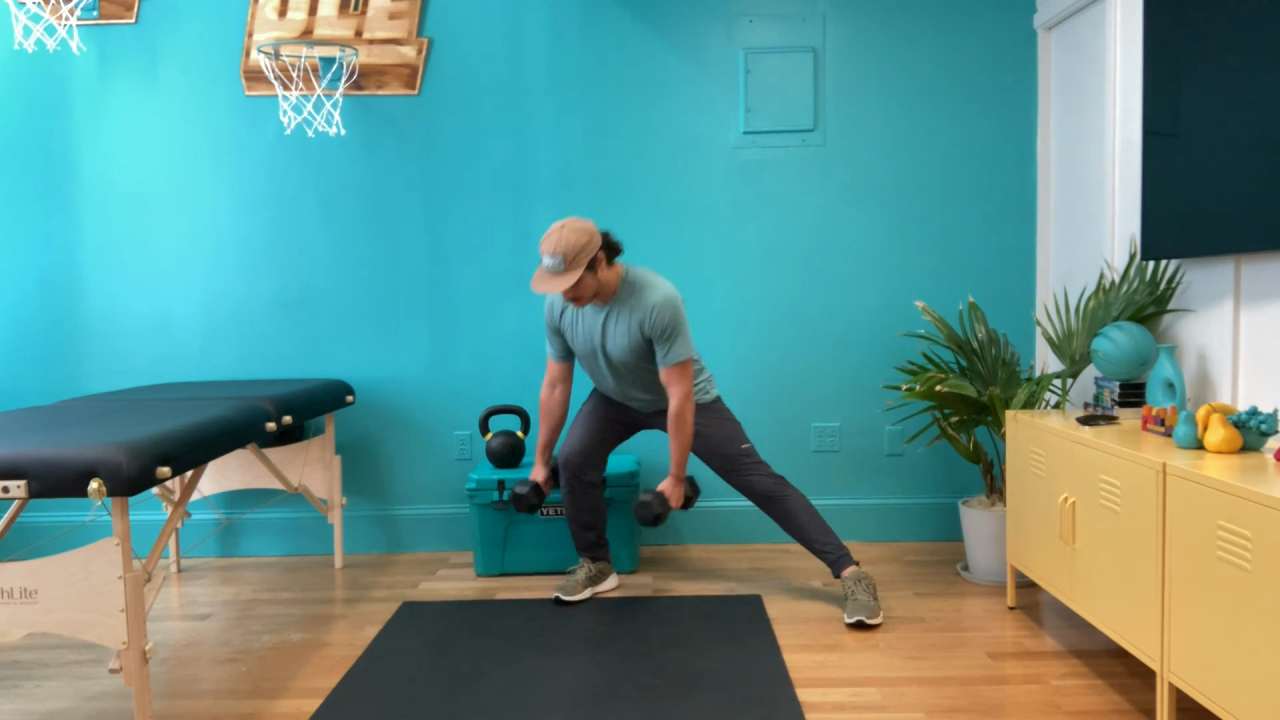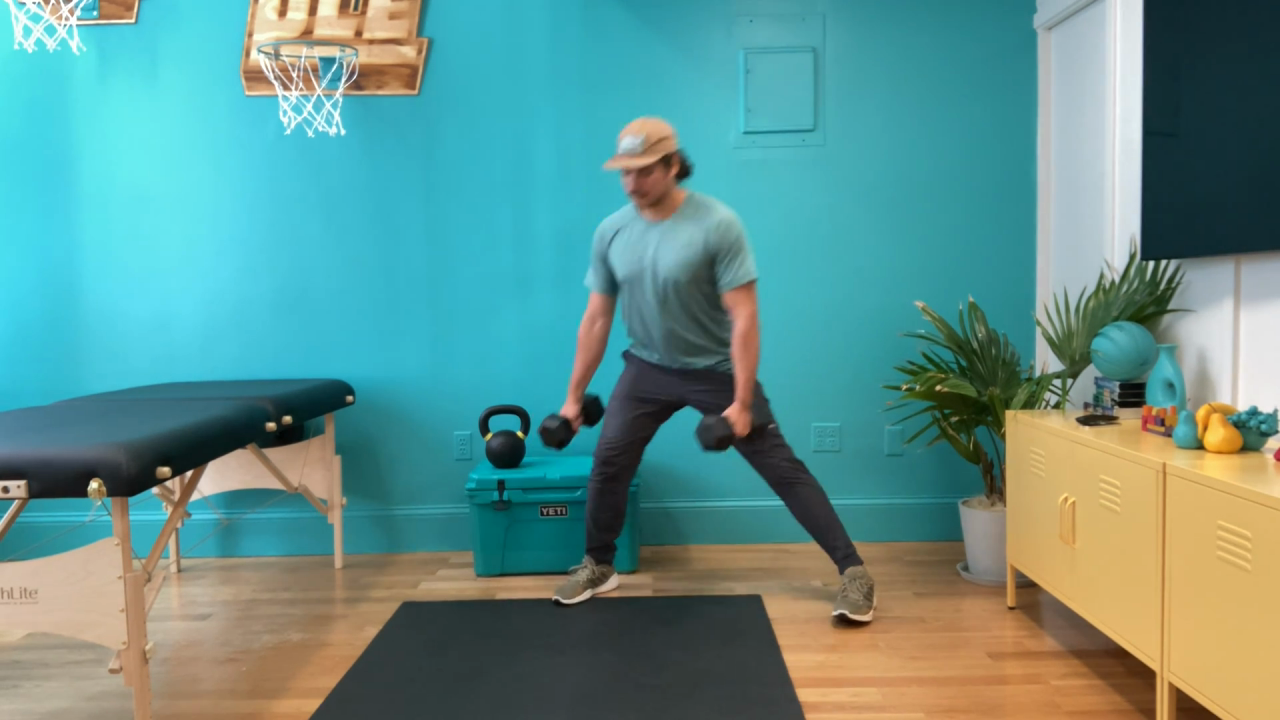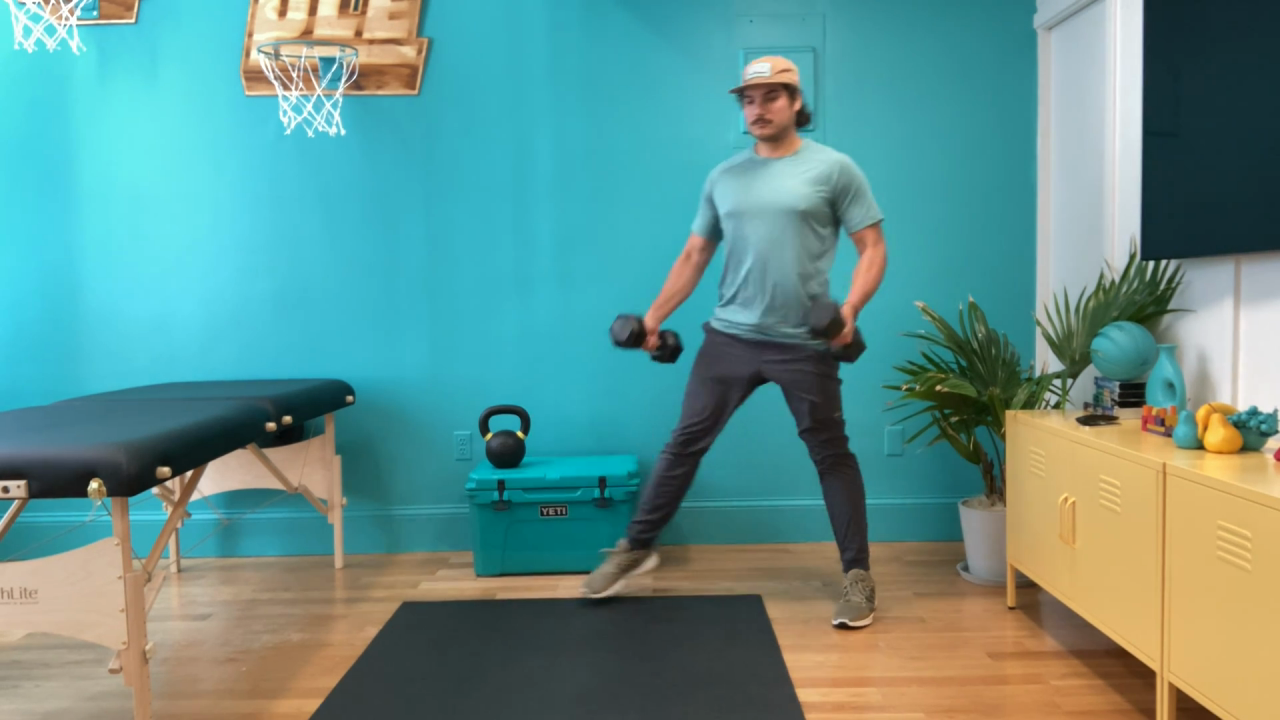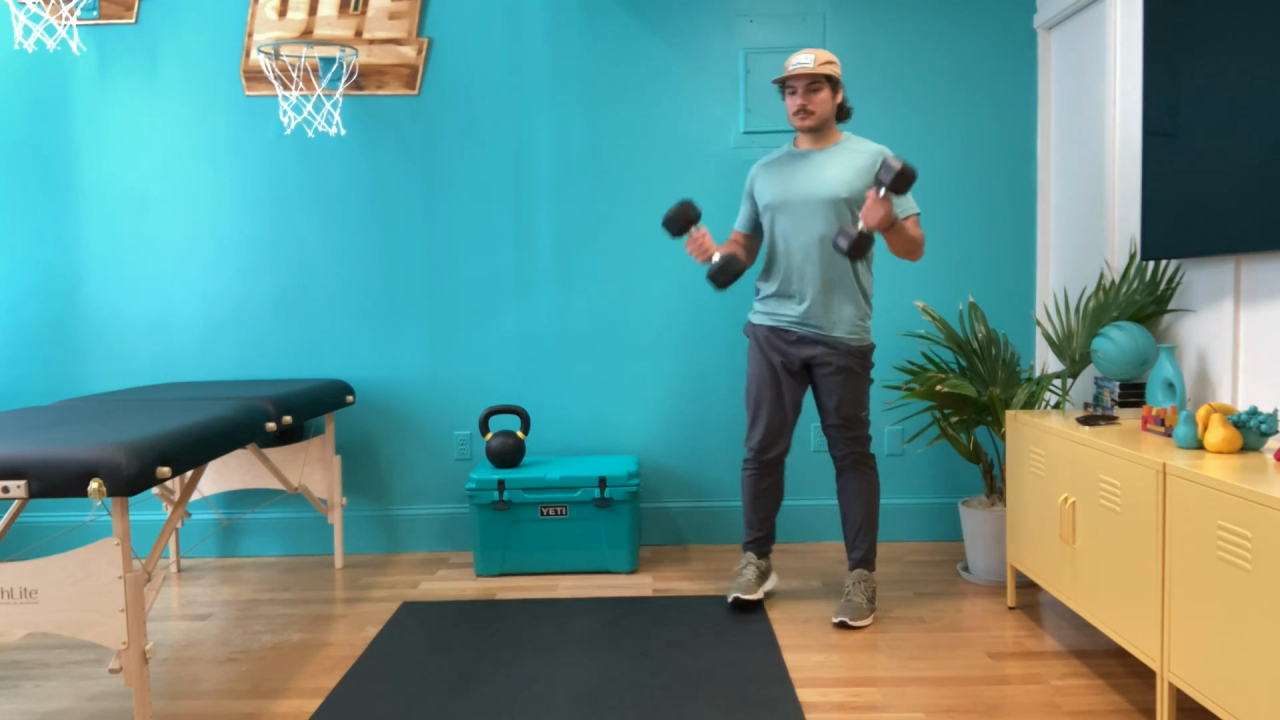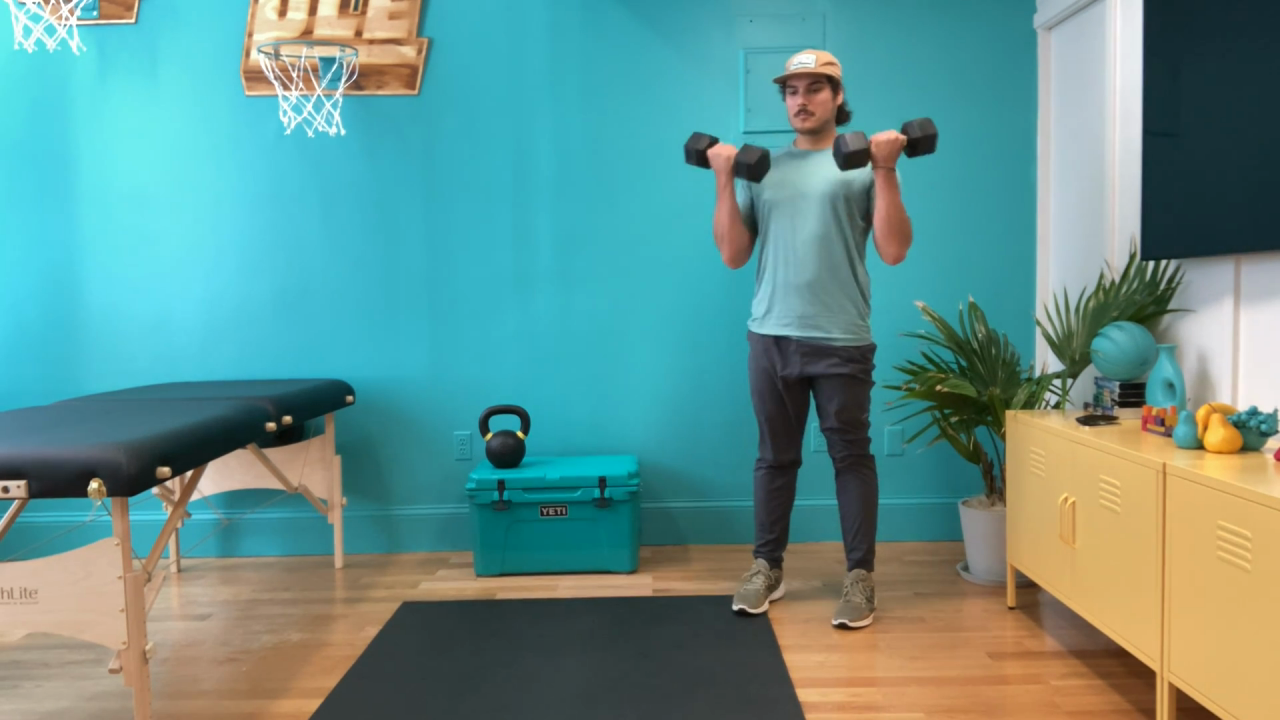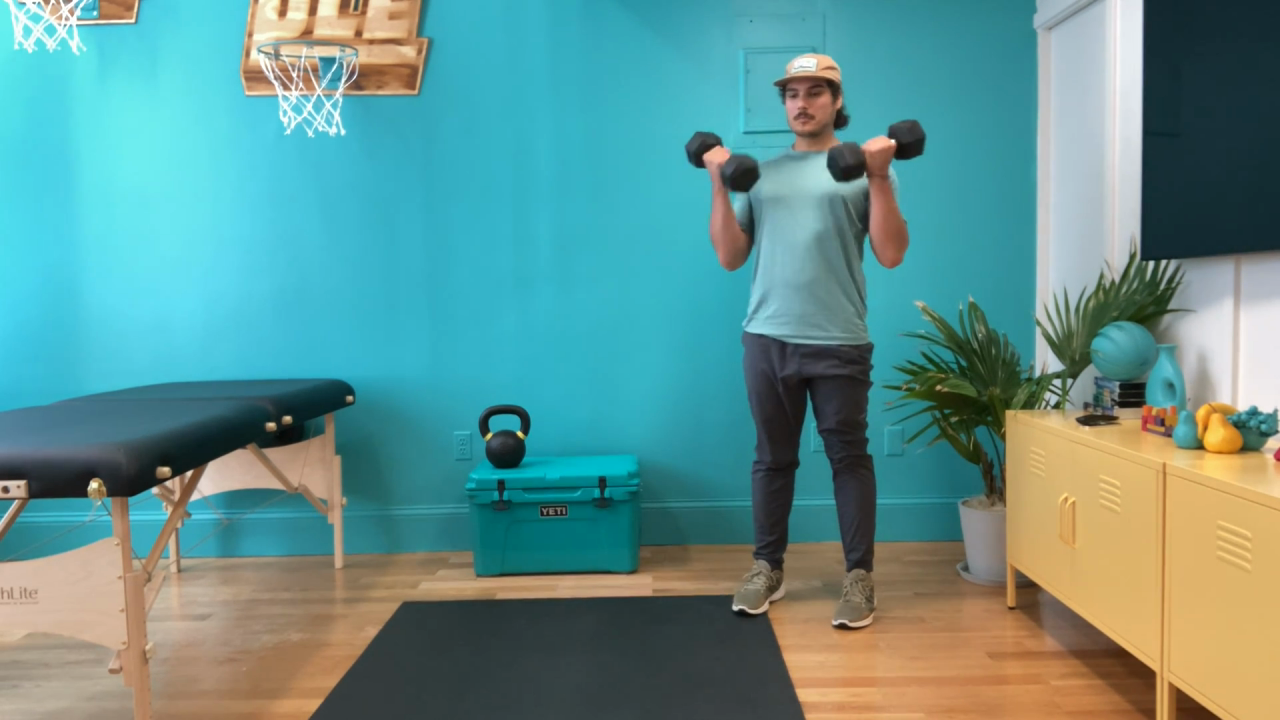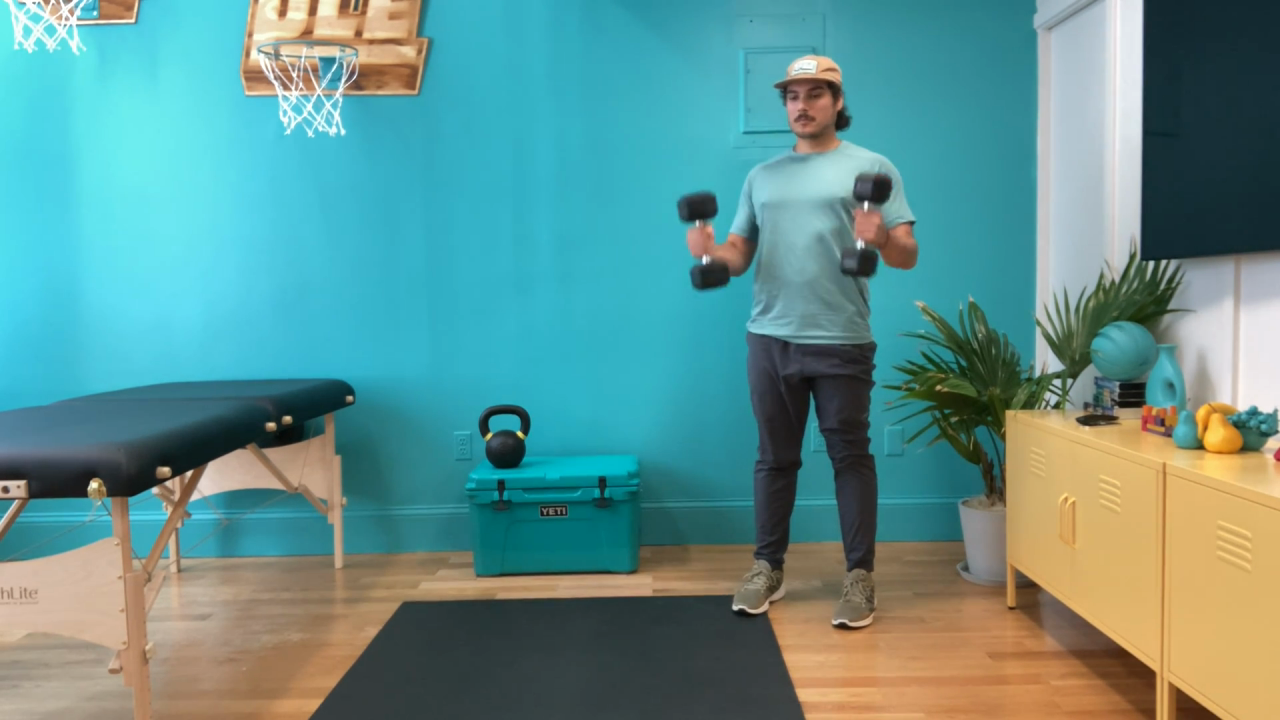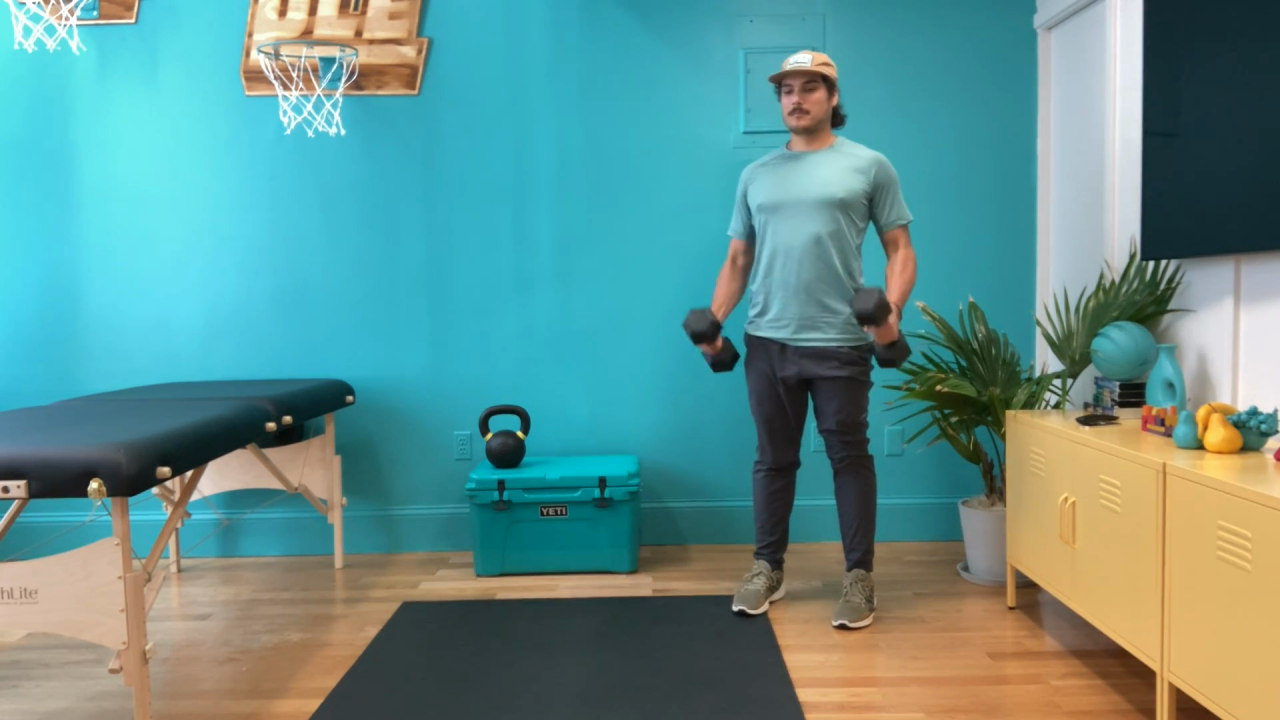
dt=0.3s
person 1, frame 1
left shoulder: (657, 300)
right shoulder: (557, 308)
left elbow: (679, 396)
right elbow: (555, 386)
left wrist: (676, 477)
right wrist: (540, 460)
left hip: (688, 396)
right hip: (615, 399)
left knee: (759, 481)
right knee: (574, 461)
left ankle: (850, 572)
right ankle: (595, 564)
person 1, frame 2
left shoulder: (716, 224)
right shoulder: (610, 233)
left elbow: (745, 316)
right elbow: (596, 317)
left wrist: (742, 403)
right wrist: (575, 395)
left hip: (715, 369)
right hip: (647, 367)
left knee: (780, 467)
right knee: (610, 457)
left ankle: (853, 572)
right ankle: (598, 564)
person 1, frame 3
left shoulder: (835, 169)
right shoulder: (724, 176)
left elbow: (873, 249)
right elbow: (694, 255)
left wrist: (850, 309)
right wrist: (654, 318)
left hip: (804, 343)
right hip: (729, 335)
left knee: (831, 454)
right knee: (686, 441)
left ankle: (857, 574)
right ankle: (635, 548)
person 1, frame 4
left shoulder: (870, 159)
right shoulder: (764, 171)
left elbow: (914, 249)
right elbow: (744, 254)
left wrist: (888, 222)
right wrist: (713, 251)
left hip: (843, 337)
right hip: (771, 331)
left knee: (851, 454)
right knee: (762, 448)
left ankle: (861, 575)
right ankle: (757, 559)
person 1, frame 5
left shoulder: (866, 163)
right shoulder: (763, 169)
left elbow: (894, 251)
right elbow: (734, 255)
left wrist: (885, 172)
right wrist: (724, 183)
left hip: (842, 340)
right hip: (771, 337)
left knee: (851, 455)
right knee: (775, 457)
left ankle: (859, 576)
right ankle: (767, 567)
person 1, frame 6
left shoulder: (866, 164)
right shoulder: (761, 173)
left elbow: (892, 254)
right elbow: (731, 257)
left wrist: (878, 179)
right wrist: (719, 187)
left hip: (839, 343)
right hip: (767, 339)
left knee: (849, 456)
right knee: (773, 457)
left ankle: (859, 576)
right ankle: (767, 567)
person 1, frame 7
left shoulder: (872, 167)
right shoulder: (762, 176)
left elbow: (908, 254)
right elbow: (739, 257)
left wrist: (882, 237)
right wrist: (710, 251)
left hip: (843, 341)
right hip: (770, 339)
left knee: (851, 456)
right knee: (775, 457)
left ankle: (860, 575)
right ankle: (768, 566)
person 1, frame 8
left shoulder: (869, 166)
right shoulder: (756, 174)
left elbow: (900, 249)
right elbow: (738, 258)
left wrist: (891, 309)
right wrist: (714, 318)
left hip: (841, 343)
right hip: (768, 342)
left knee: (849, 456)
right knee: (773, 458)
left ankle: (859, 576)
right ankle: (768, 568)
